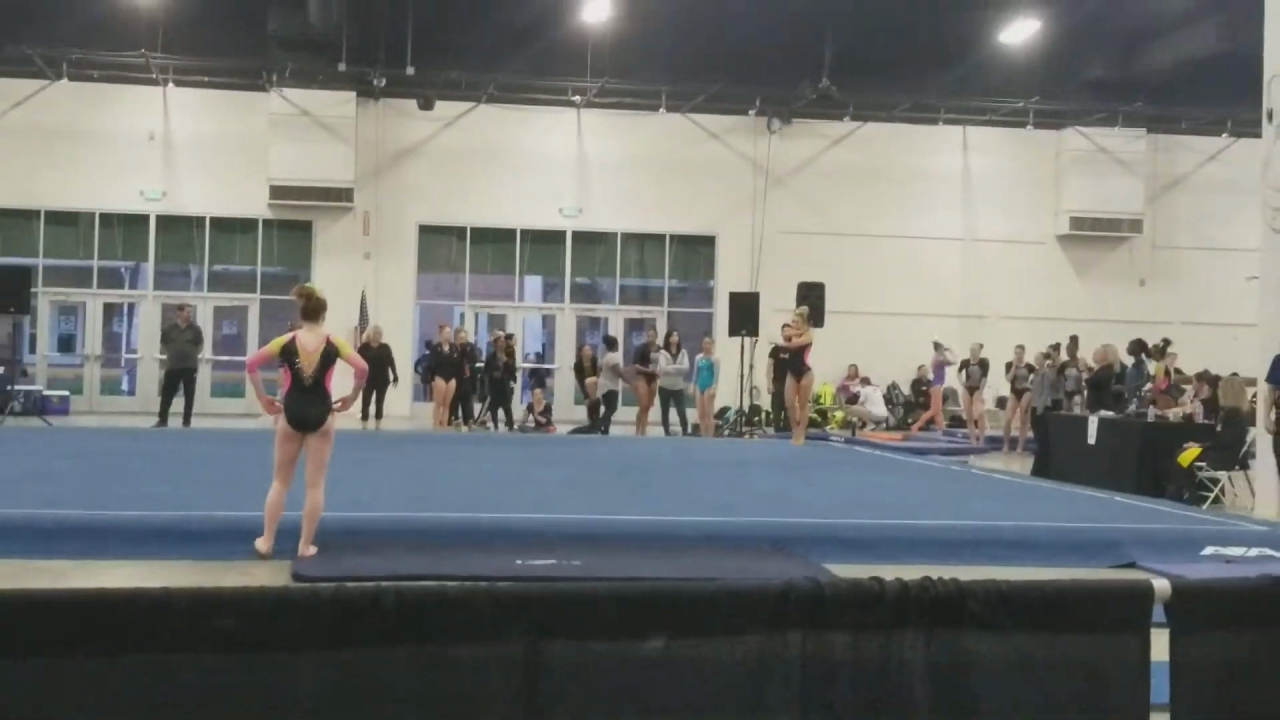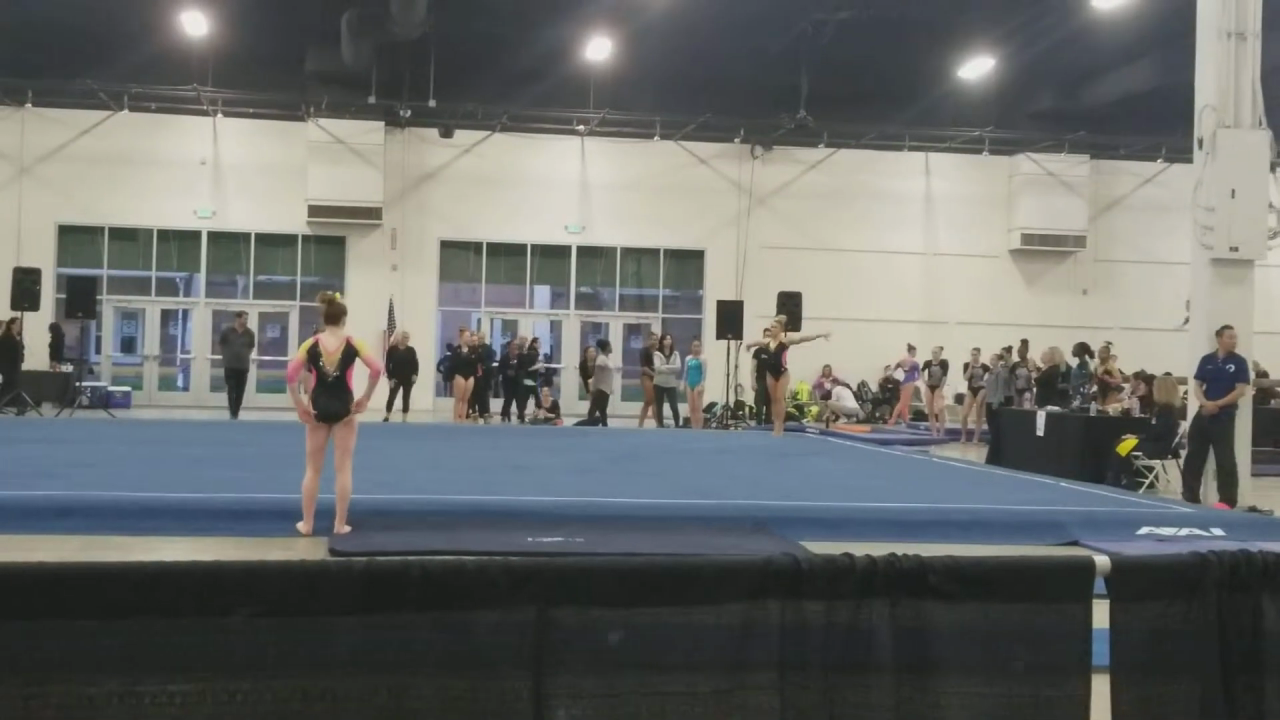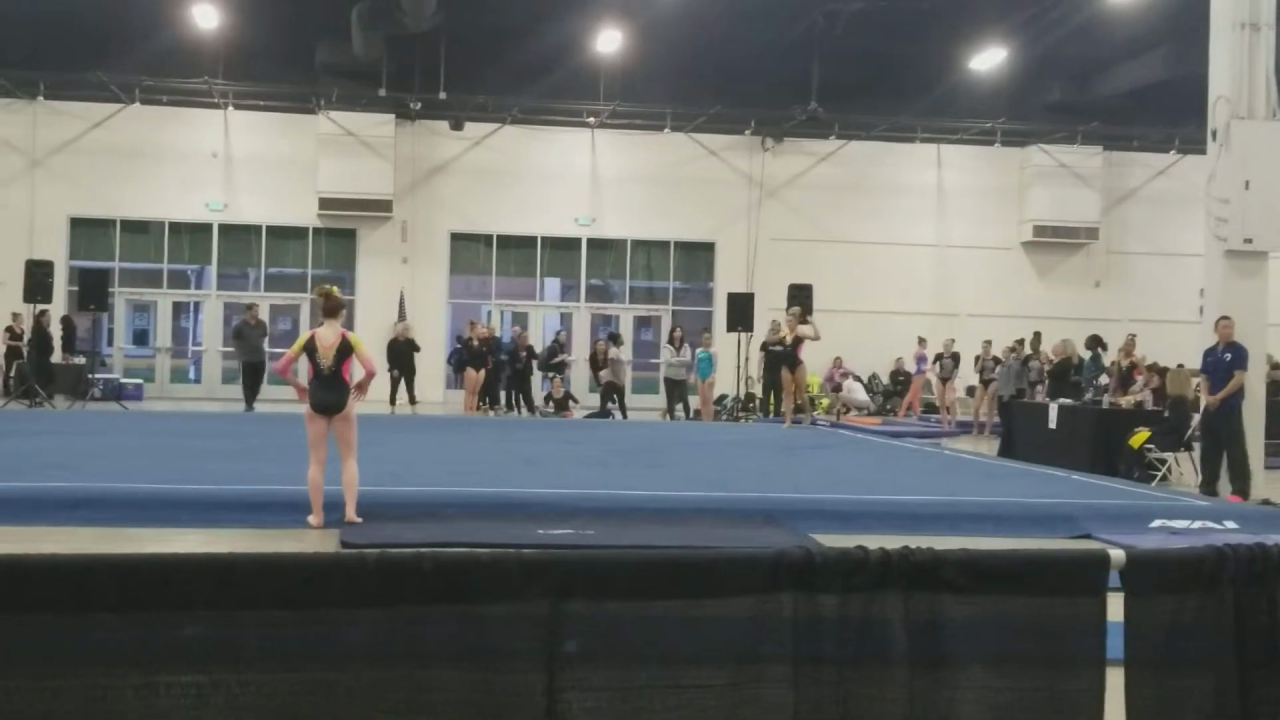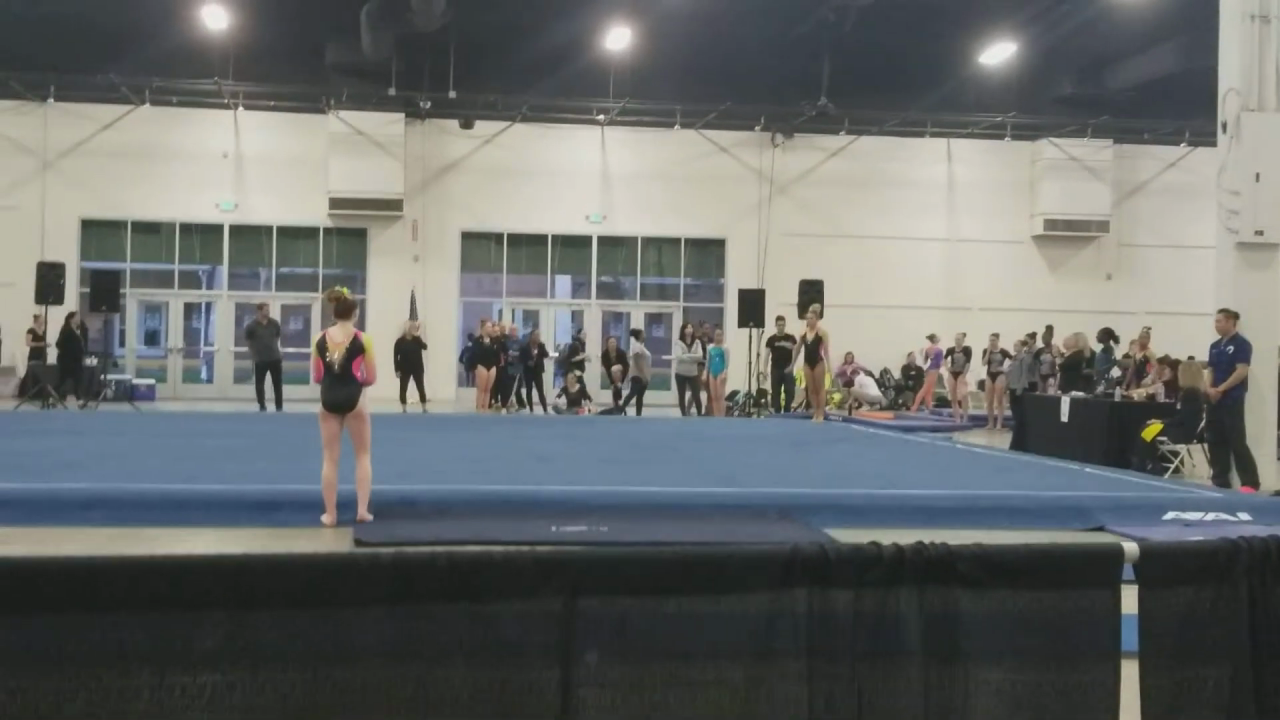
dt=0.5s
person 1, frame 1
left shoulder: (286, 341)
right shoulder: (333, 342)
left elbow: (252, 364)
right elbow: (362, 369)
left wrist: (264, 399)
right wrist: (351, 398)
left hip: (291, 414)
right hip: (321, 415)
left knee: (280, 481)
right knee: (315, 485)
left ankle: (267, 541)
right ankle: (306, 545)
person 1, frame 2
left shoulder: (311, 344)
right shoulder: (353, 343)
left elbow: (291, 373)
right elbow: (376, 369)
left wrist: (300, 406)
right wrist: (364, 399)
left hip: (318, 408)
right hip: (344, 408)
left knee: (313, 469)
right knee: (343, 469)
left ankle: (307, 523)
right ankle: (340, 524)
person 1, frame 3
left shoulder: (308, 338)
right shoulder: (350, 338)
left elbow: (281, 369)
right elbow: (371, 370)
left wrist: (299, 387)
right wrist: (362, 385)
left hip: (316, 401)
right hip: (342, 401)
left knee: (316, 461)
right knee: (349, 459)
left ankle: (317, 515)
right ankle: (351, 510)
person 1, frame 4
left shoulder: (320, 338)
right shoulder: (362, 339)
left elbow: (316, 377)
right elbow: (370, 379)
left hip: (328, 399)
right hip: (354, 399)
left knee: (330, 459)
right knee: (362, 456)
left ankle: (330, 514)
right ankle: (362, 509)
